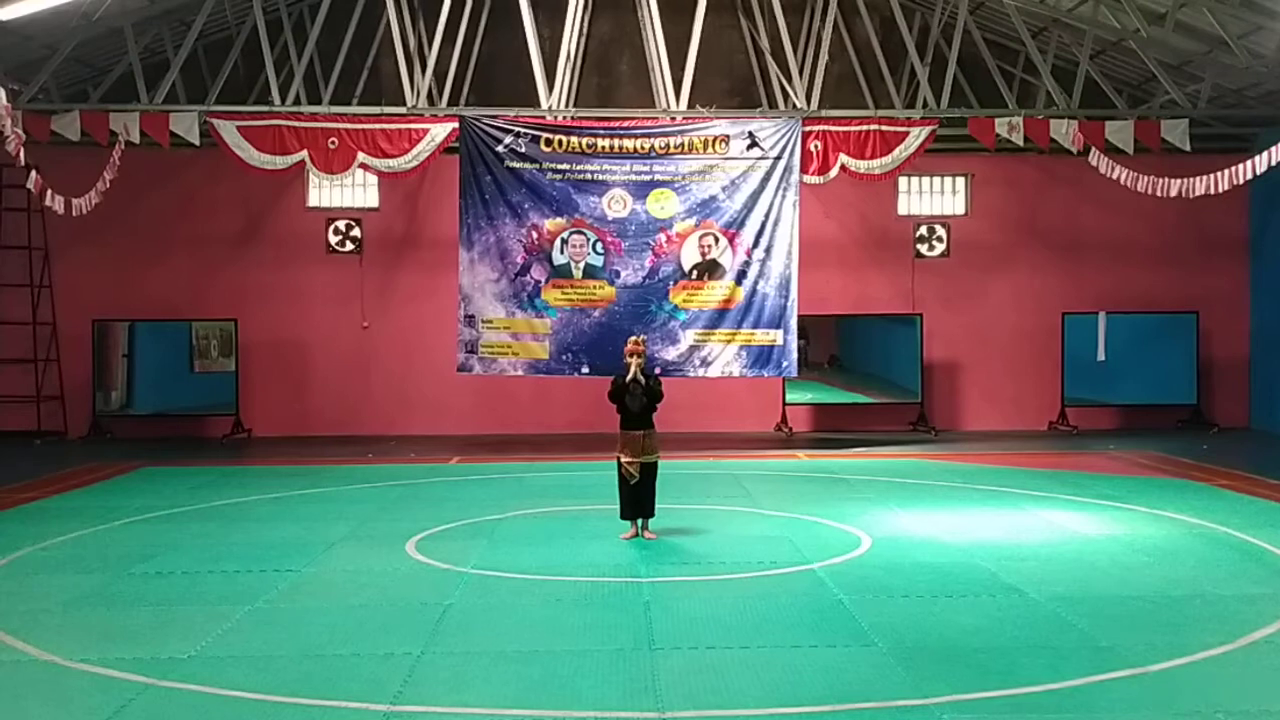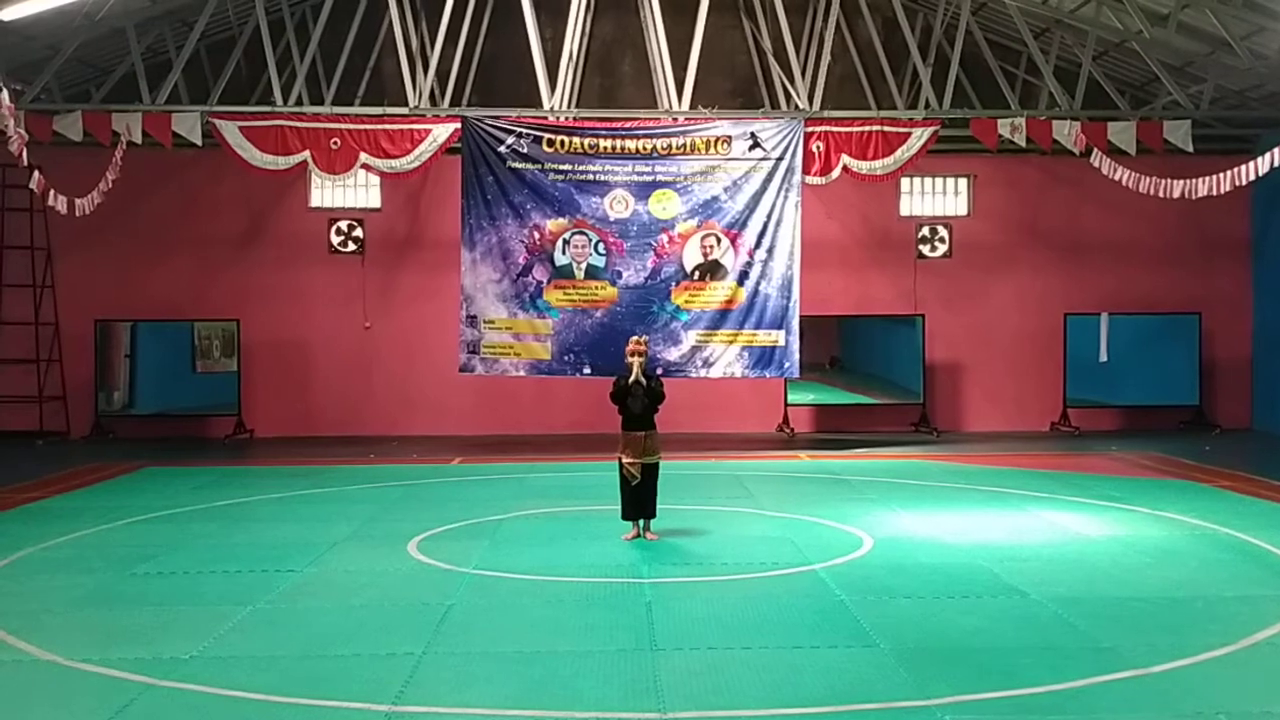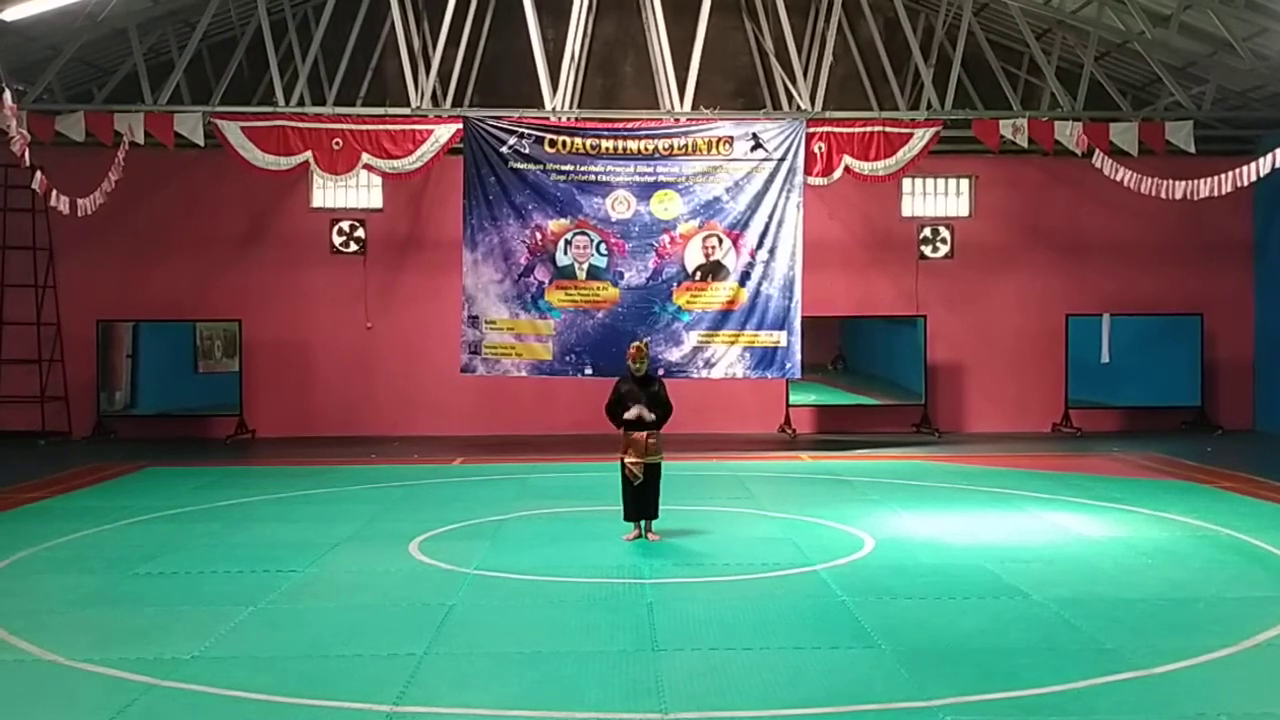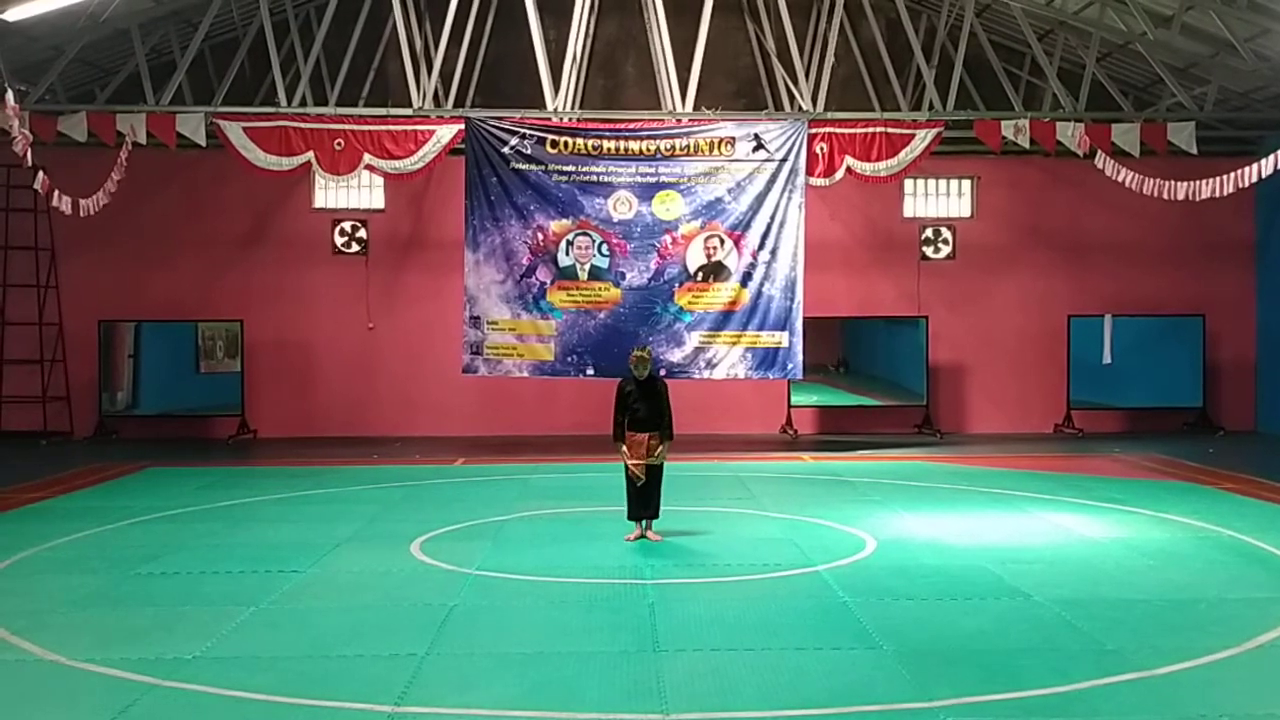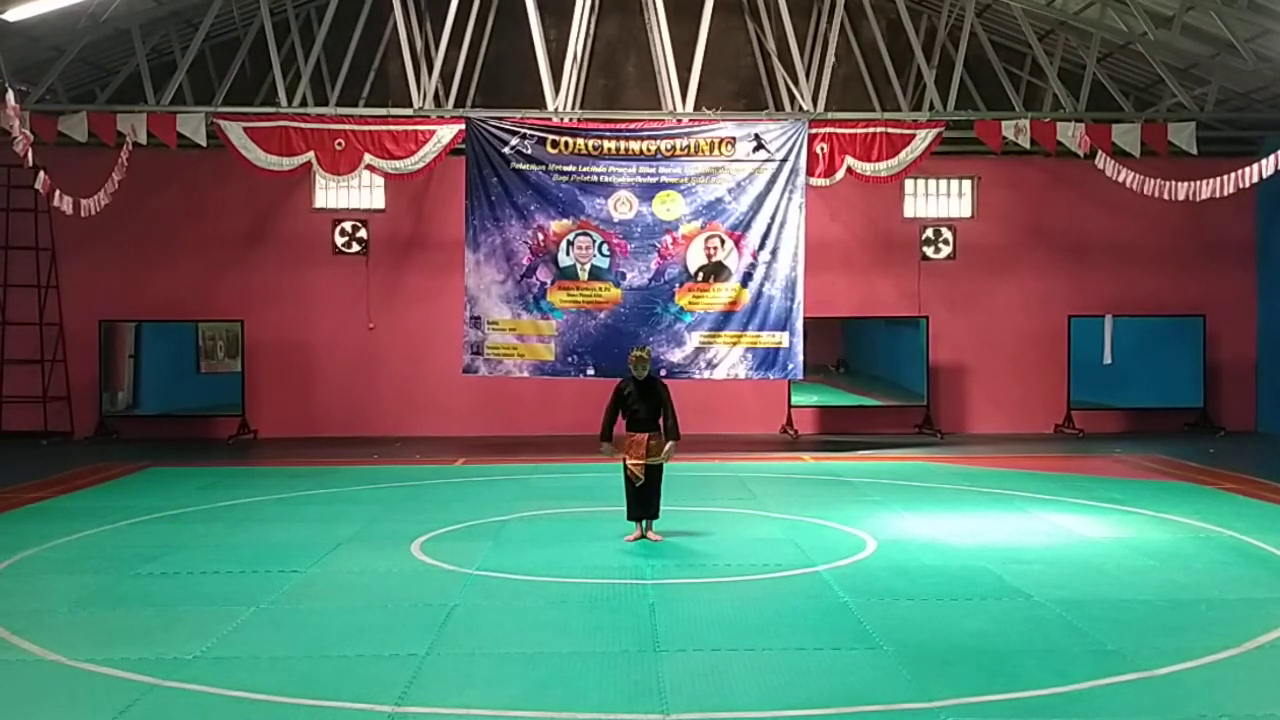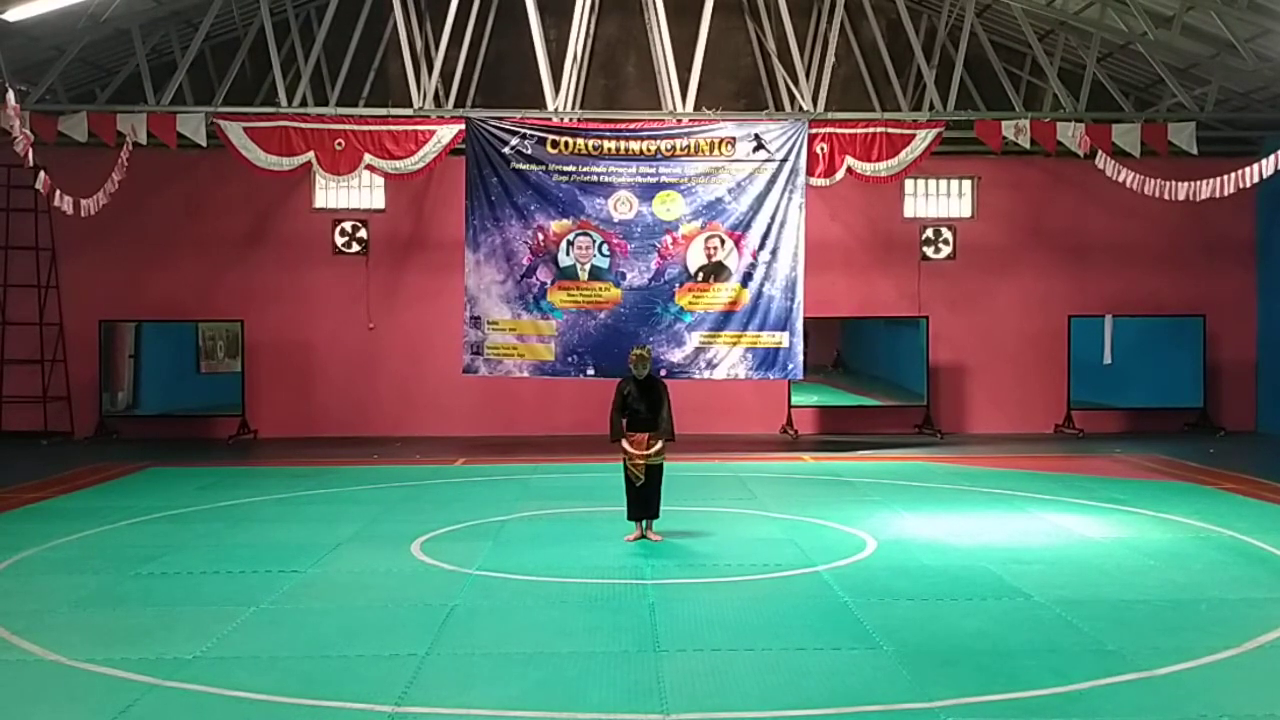
dt=0.7s
person 1, frame 1
left shoulder: (652, 380)
right shoulder: (619, 380)
left elbow: (657, 397)
right elbow: (613, 397)
left wrist: (641, 379)
right wrist: (629, 377)
left hip: (647, 435)
right hip: (627, 436)
left knee: (647, 482)
right knee: (627, 482)
left ankle: (645, 526)
right ankle: (633, 526)
person 1, frame 2
left shoulder: (654, 380)
right shoulder: (621, 381)
left elbow: (658, 399)
right elbow: (615, 399)
left wrist: (642, 380)
right wrist: (631, 379)
left hip: (649, 436)
right hip: (628, 437)
left knee: (649, 483)
right knee: (629, 482)
left ankle: (647, 527)
right ankle: (635, 527)
person 1, frame 3
left shoulder: (656, 383)
right shoulder: (622, 384)
left elbow: (667, 409)
right elbow: (610, 409)
left wrist: (653, 416)
right wrist: (625, 416)
left hip: (651, 438)
right hip: (630, 439)
left knee: (651, 484)
right knee: (631, 483)
left ankle: (649, 527)
right ankle: (636, 527)
person 1, frame 4
left shoulder: (659, 385)
right shoulder: (624, 386)
left elbow: (666, 415)
right elbow: (619, 416)
left wrist: (665, 443)
right wrist: (620, 443)
left hip: (654, 440)
right hip: (633, 440)
left knee: (653, 484)
right knee: (634, 484)
left ankle: (649, 527)
right ankle: (638, 527)
person 1, frame 5
left shoulder: (658, 386)
right shoulder: (623, 386)
left elbow: (668, 413)
right elbow: (611, 413)
left wrist: (671, 440)
right wrist: (606, 440)
left hip: (654, 440)
right hip: (632, 440)
left knee: (653, 485)
right knee: (633, 484)
left ankle: (649, 527)
right ankle: (638, 527)
person 1, frame 6
left shoulder: (658, 385)
right shoulder: (624, 385)
left elbow: (665, 413)
right elbow: (616, 413)
left wrist: (662, 439)
right wrist: (621, 439)
left hip: (653, 439)
right hip: (632, 440)
left knee: (653, 485)
right knee: (633, 484)
left ankle: (649, 528)
right ankle: (638, 528)
